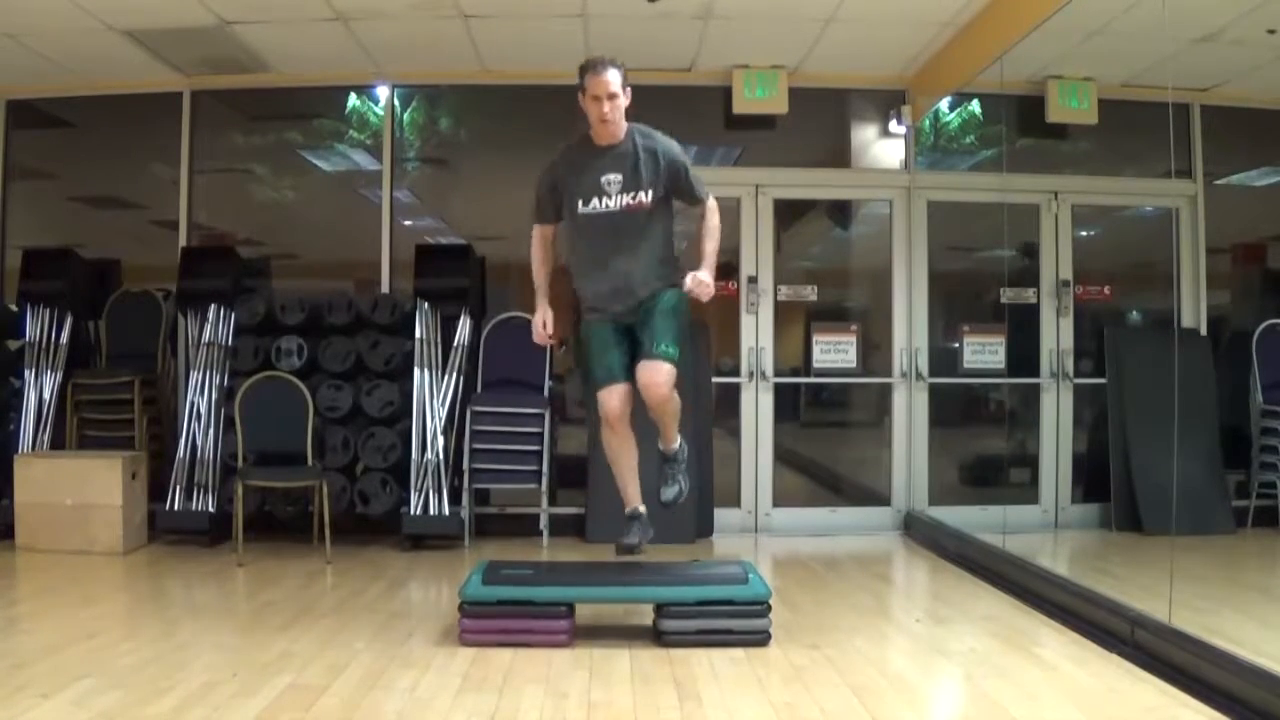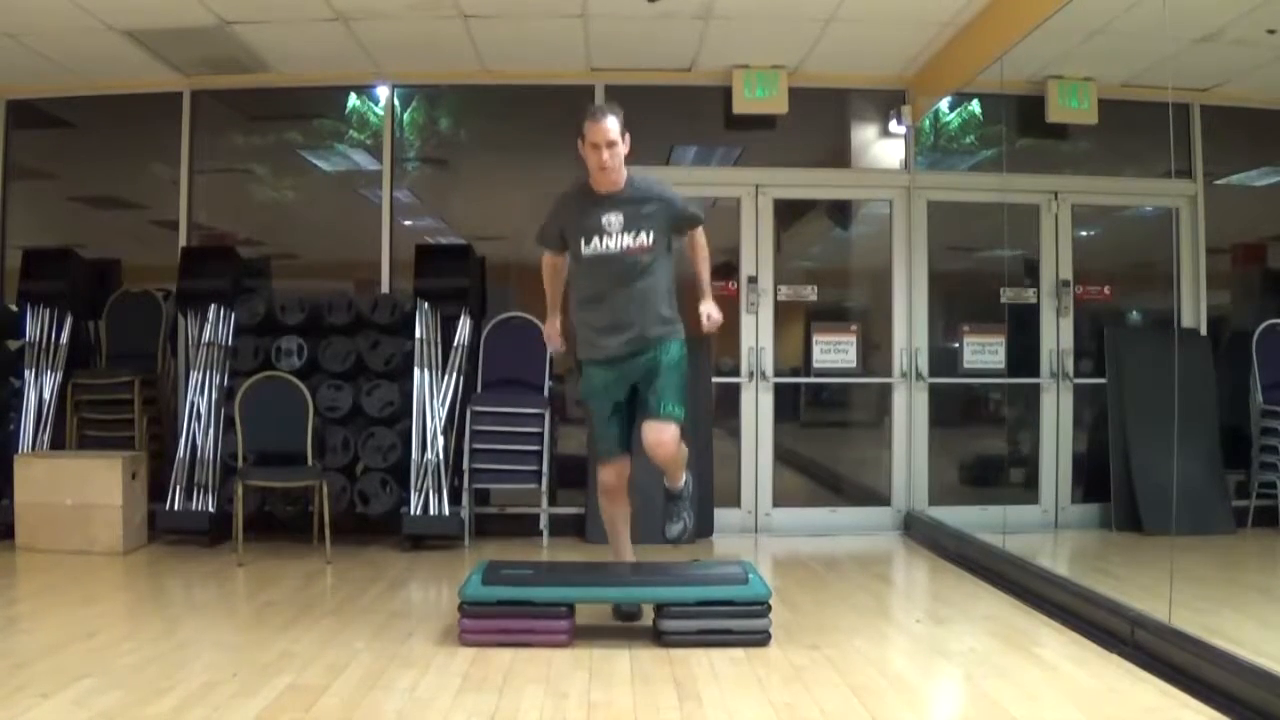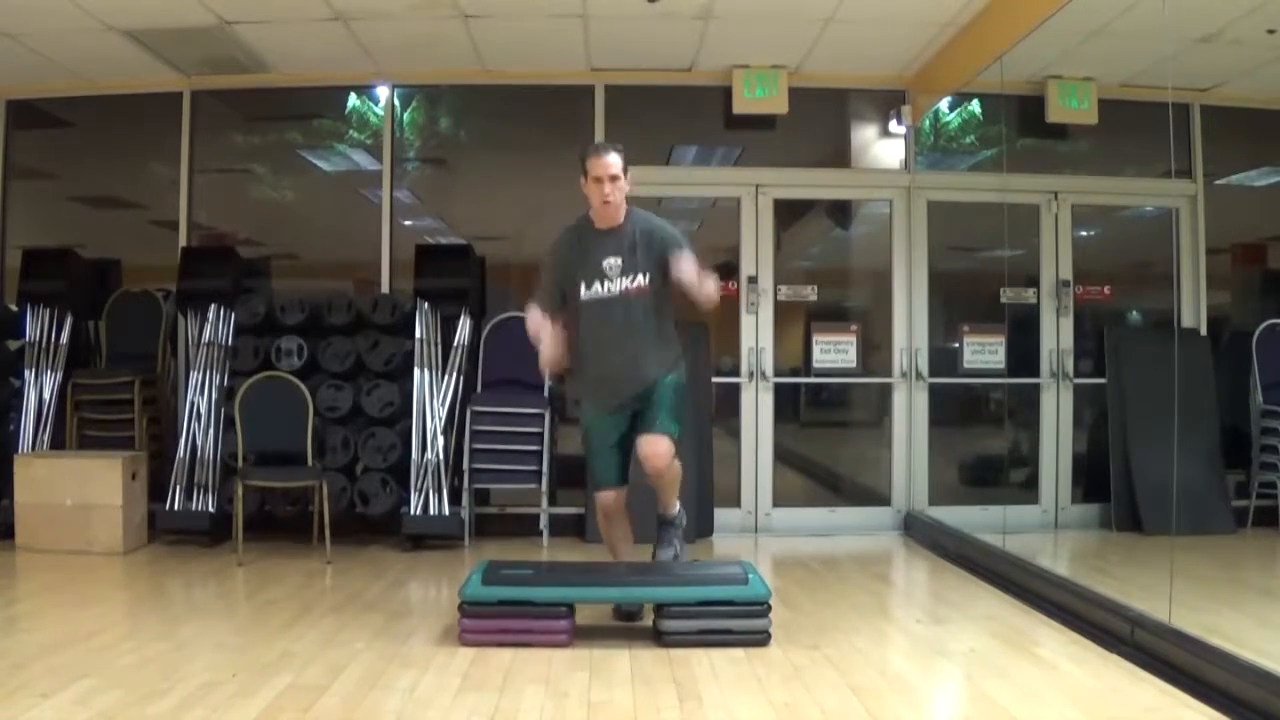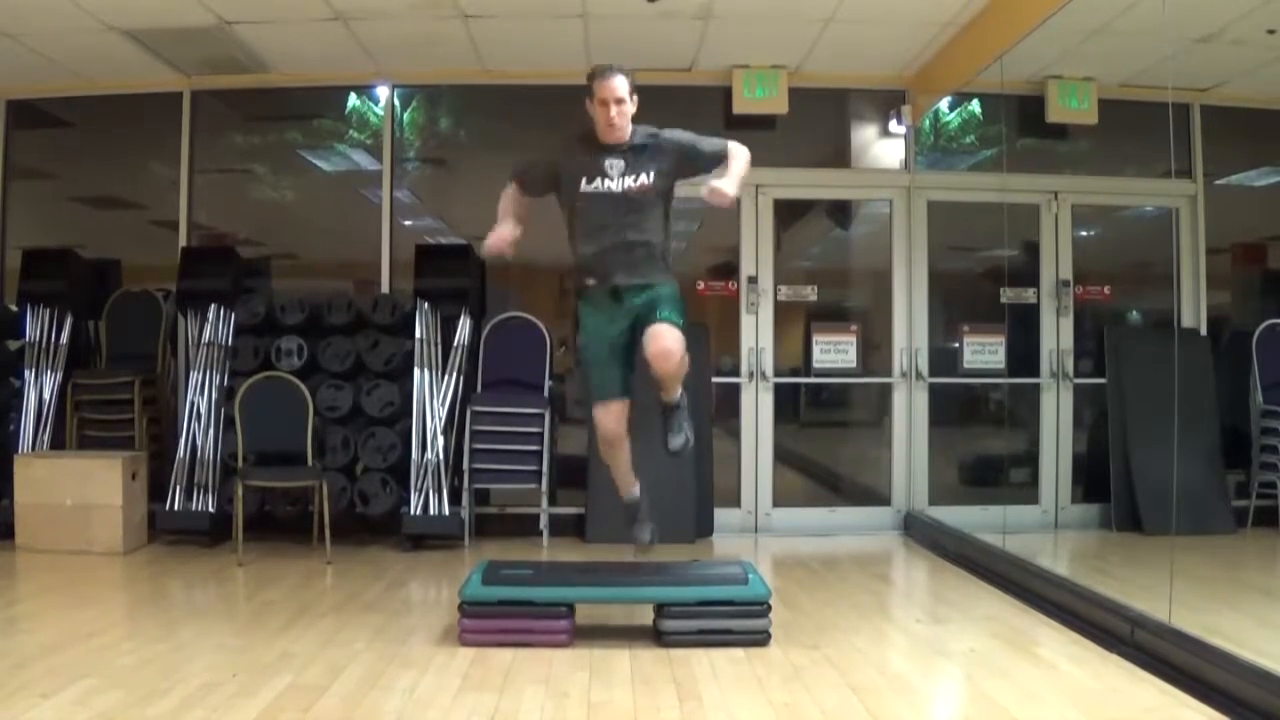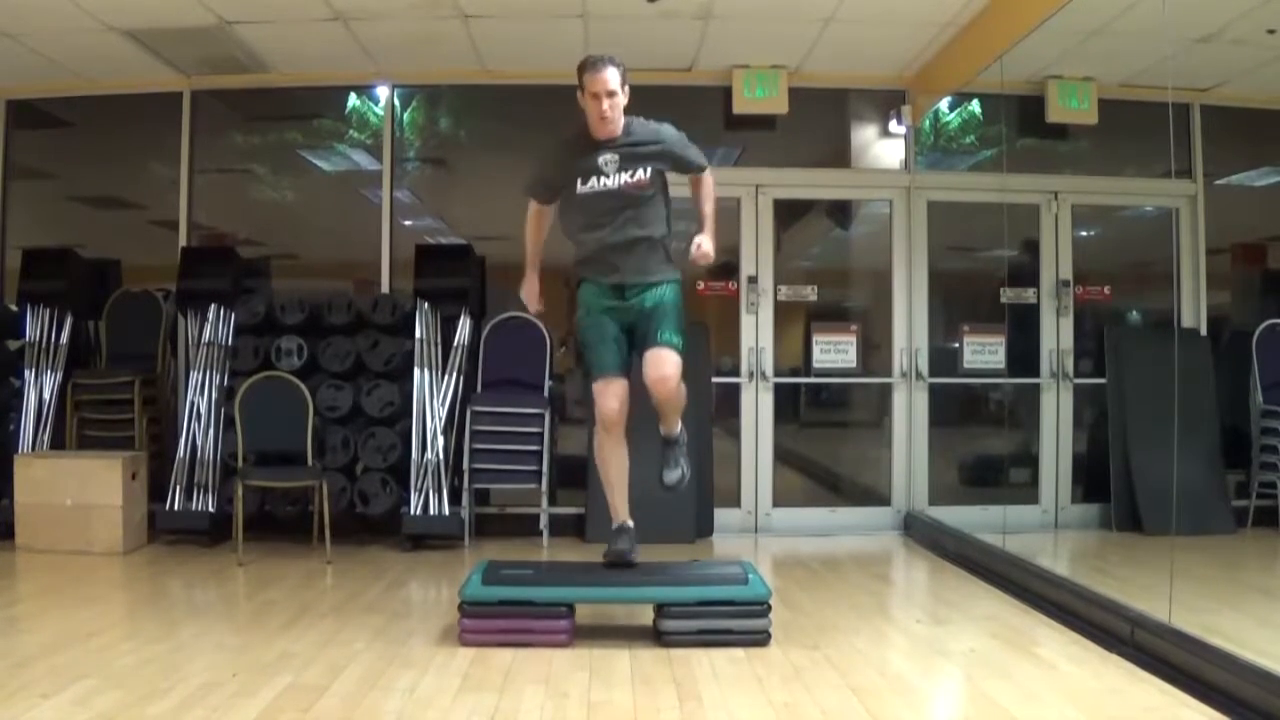
dt=0.2s
person 1, frame 1
left shoulder: (661, 152)
right shoulder: (563, 167)
left elbow: (707, 208)
right elbow: (543, 234)
left wrist: (706, 269)
right wrist: (541, 304)
left hip: (657, 294)
right hip: (600, 307)
left knee: (655, 387)
right knee: (612, 408)
left ankle: (672, 449)
right ankle: (635, 513)
person 1, frame 2
left shoulder: (660, 199)
right shoulder: (566, 210)
left elbow: (694, 231)
right elbow: (553, 254)
left wrist: (707, 297)
right wrist: (554, 319)
left hip: (660, 347)
right hip: (599, 359)
left knee: (661, 444)
right knee: (611, 477)
left ankle: (677, 484)
person 1, frame 3
left shoulder: (657, 235)
right shoulder: (567, 246)
left elbow: (707, 294)
right elbow: (539, 309)
left wrist: (696, 280)
right wrist: (545, 339)
left hip: (657, 377)
right hip: (599, 389)
left knee: (657, 456)
right knee: (608, 502)
left ankle: (669, 513)
person 1, frame 4
left shoulder: (666, 145)
right shoulder: (568, 158)
left elbow: (736, 152)
right elbow: (516, 190)
left wrist: (729, 181)
right wrist: (505, 226)
left hip: (653, 287)
right hip: (599, 298)
left knee: (667, 357)
right knee: (610, 427)
left ankle: (673, 402)
right ankle: (634, 500)
person 1, frame 5
left shoulder: (660, 139)
right shoulder: (563, 154)
left elbow: (701, 173)
right elbow: (540, 206)
left wrist: (707, 231)
right wrist: (530, 275)
left hip: (656, 285)
right hip: (597, 292)
left knee: (663, 379)
right knee: (609, 410)
left ankle: (672, 434)
right ankle: (621, 525)
